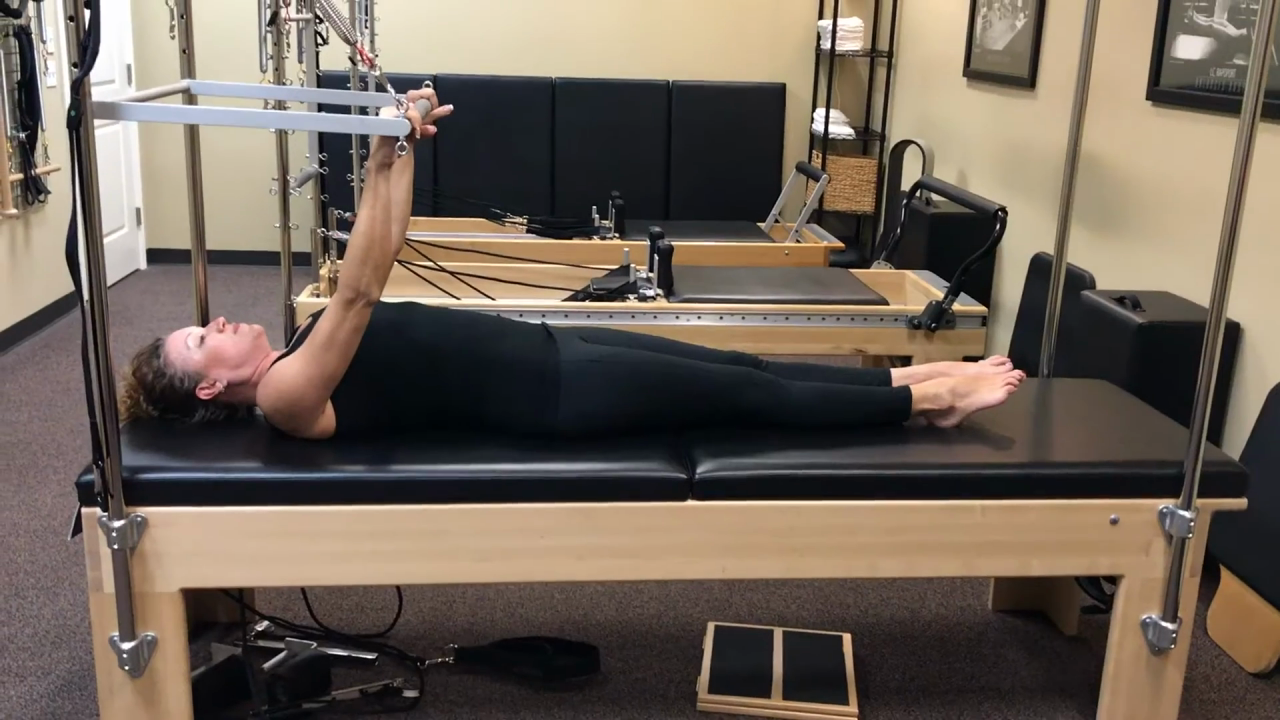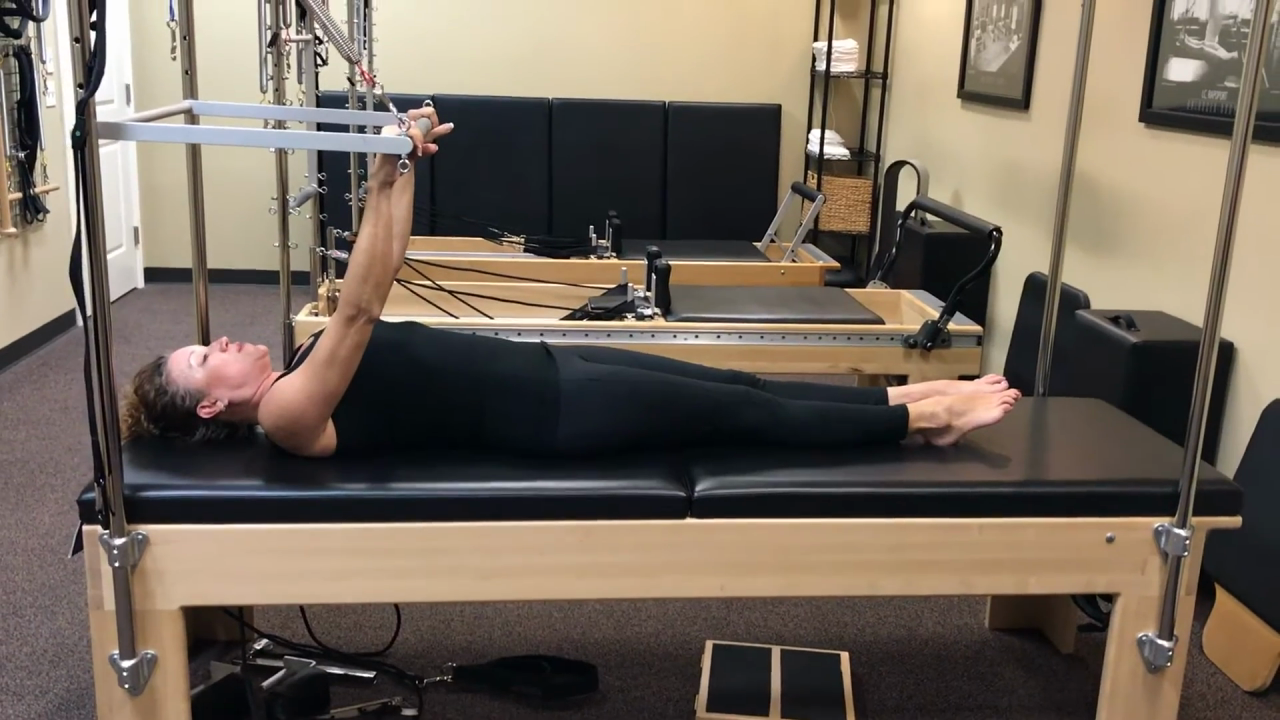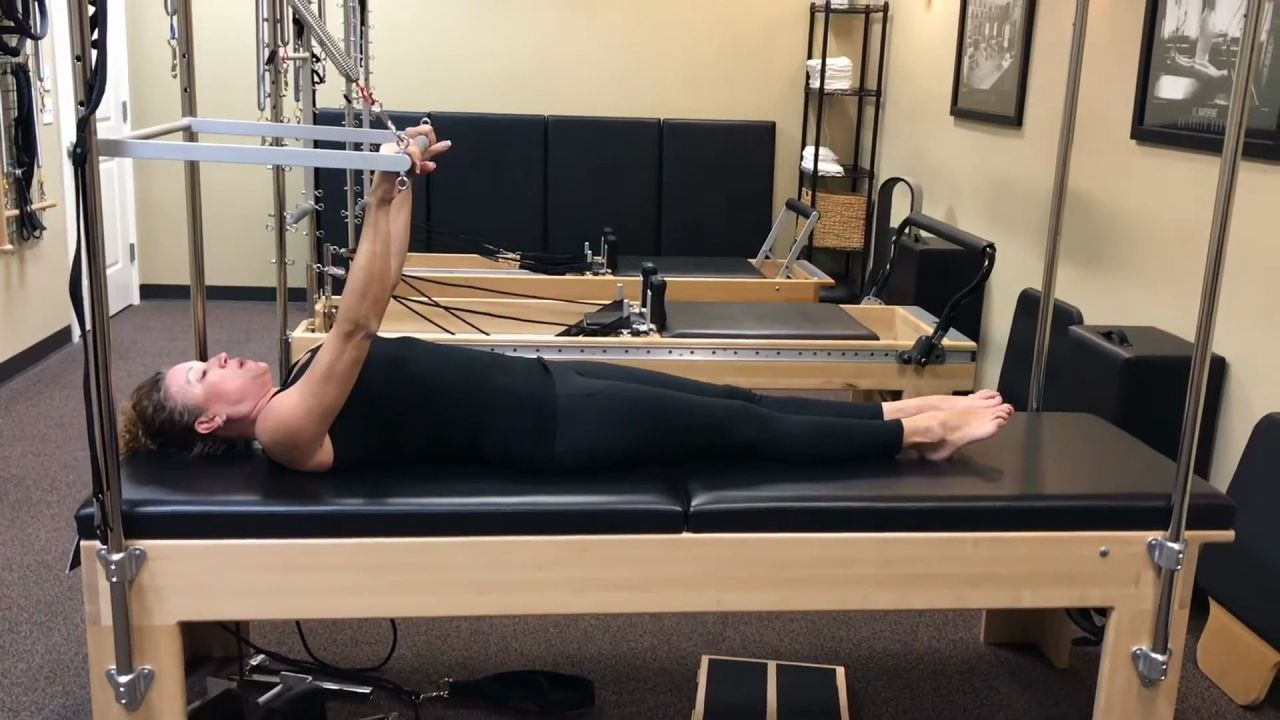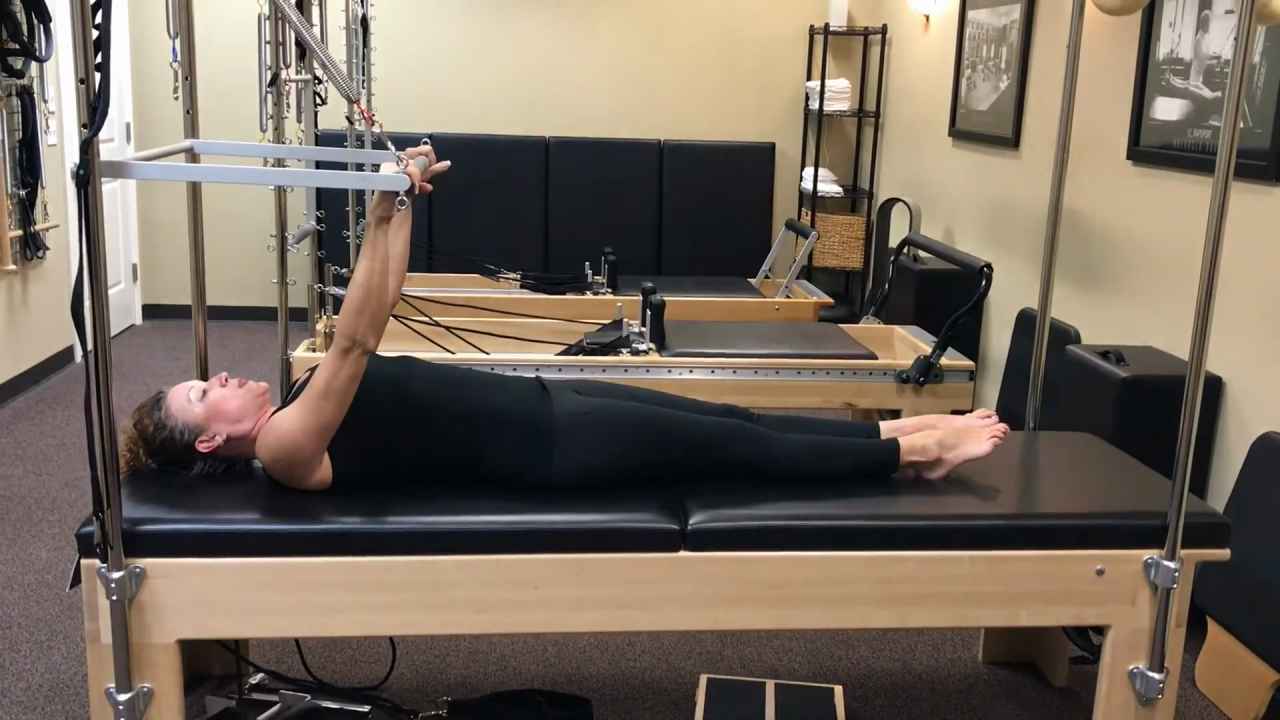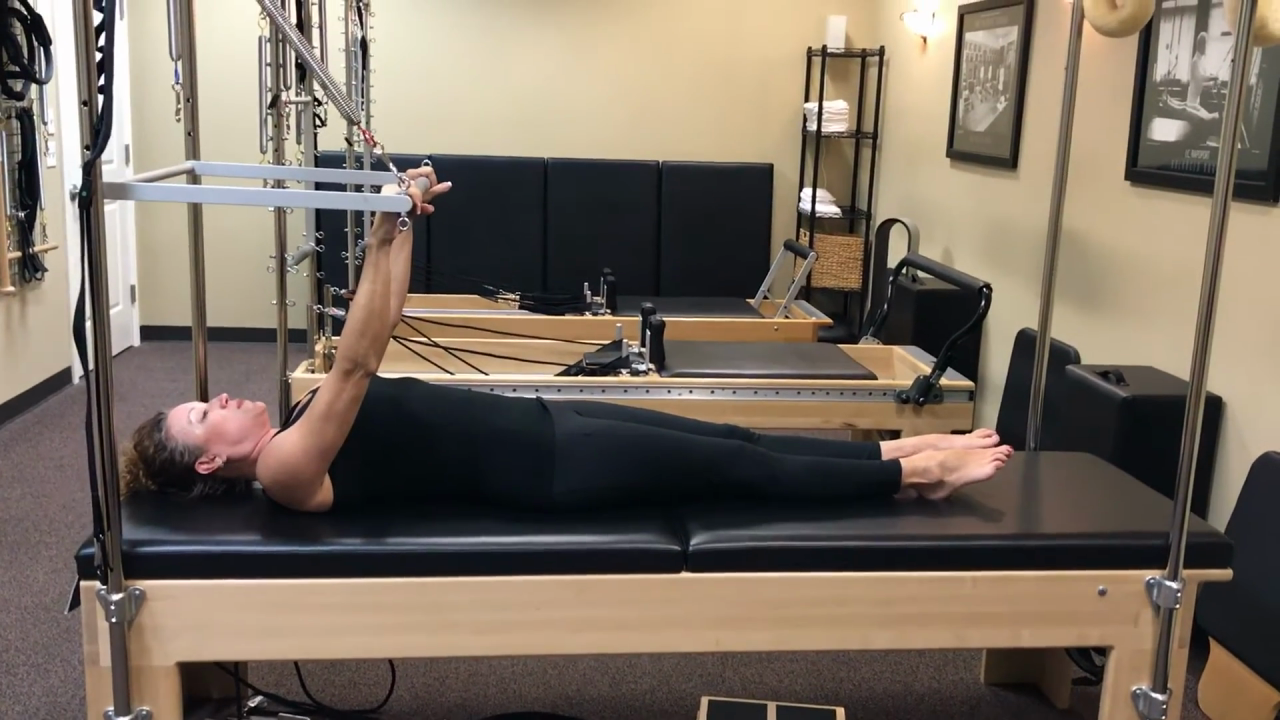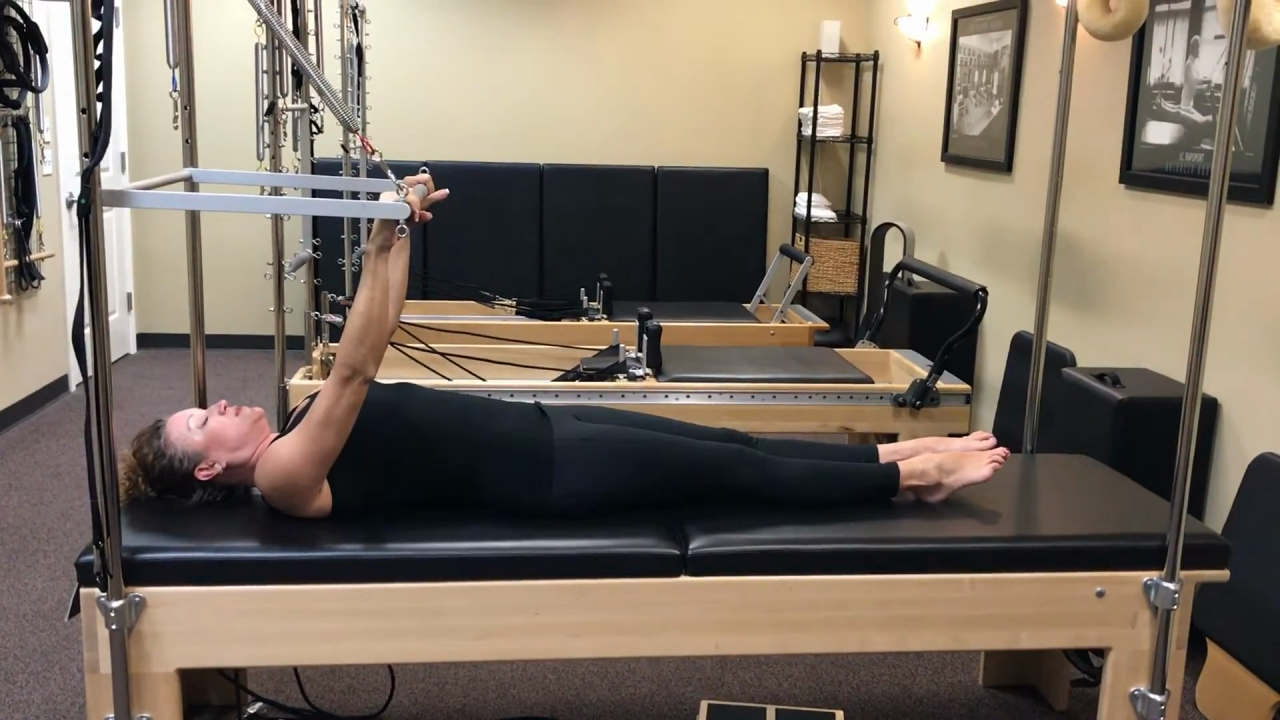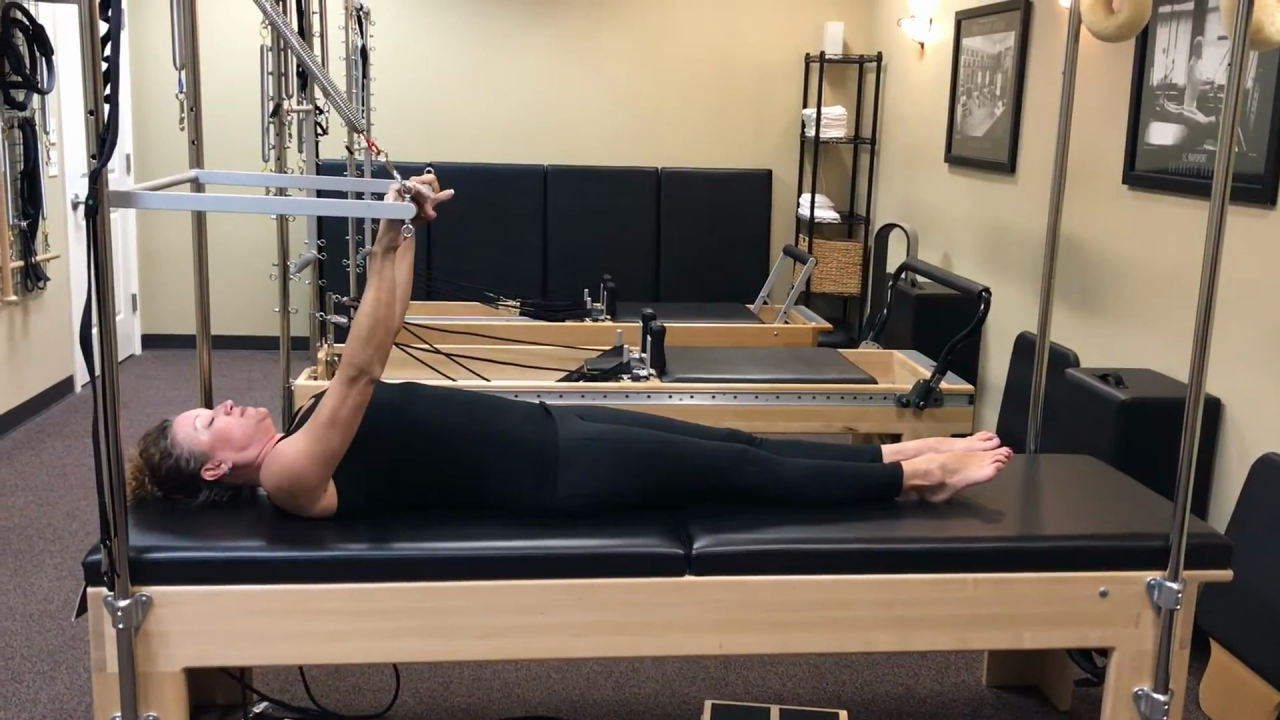
dt=0.7s
person 1, frame 1
left shoulder: (298, 353)
right shoulder: (289, 398)
left elbow: (380, 258)
right elbow: (359, 287)
left wrist: (399, 148)
right wrist: (381, 161)
left hip: (542, 349)
right hip: (545, 395)
left knee: (738, 366)
right knee: (744, 396)
left ankle: (910, 377)
right ankle: (922, 402)
person 1, frame 2
left shoulder: (298, 375)
right shoulder: (287, 415)
left elbow: (381, 275)
right elbow: (360, 306)
left wrist: (400, 169)
right wrist: (382, 180)
left hip: (542, 369)
right hip: (545, 415)
left knee: (733, 385)
right knee: (744, 415)
left ankle: (903, 398)
right ankle: (923, 422)
person 1, frame 3
left shoulder: (298, 389)
right shoulder: (286, 432)
left elbow: (377, 292)
right elbow: (358, 322)
left wrist: (398, 186)
right wrist: (382, 196)
left hip: (539, 385)
right hip: (540, 430)
left knee: (729, 400)
right knee: (740, 431)
left ankle: (899, 413)
right ankle: (918, 437)
person 1, frame 4
left shoulder: (297, 409)
right shoulder: (286, 449)
left elbow: (378, 308)
right elbow: (355, 341)
left wrist: (400, 203)
right wrist: (378, 217)
left hip: (534, 404)
right hip: (537, 449)
left knee: (725, 421)
right knee: (732, 447)
left ankle: (900, 432)
right ankle: (915, 455)
person 1, frame 5
left shoulder: (299, 428)
right shoulder: (286, 471)
left elbow: (372, 341)
right elbow: (356, 362)
left wrist: (400, 226)
right wrist: (380, 239)
left hip: (536, 425)
right hip: (538, 470)
left knee: (727, 440)
right knee: (732, 468)
left ankle: (895, 453)
right ankle: (912, 477)
person 1, frame 6
left shoulder: (295, 436)
right shoulder: (285, 477)
left elbow: (373, 341)
right elbow: (355, 367)
left wrist: (397, 230)
right wrist: (380, 245)
left hip: (535, 426)
right hip: (539, 474)
left knee: (725, 443)
right knee: (732, 471)
left ankle: (892, 453)
right ankle: (910, 479)
person 1, frame 7
left shoulder: (300, 434)
right shoulder: (291, 477)
left elbow: (373, 352)
right elbow: (361, 368)
left wrist: (405, 232)
right wrist: (386, 244)
left hip: (540, 427)
right hip: (542, 474)
left knee: (730, 442)
right knee: (738, 471)
left ankle: (899, 454)
right ankle: (917, 480)
